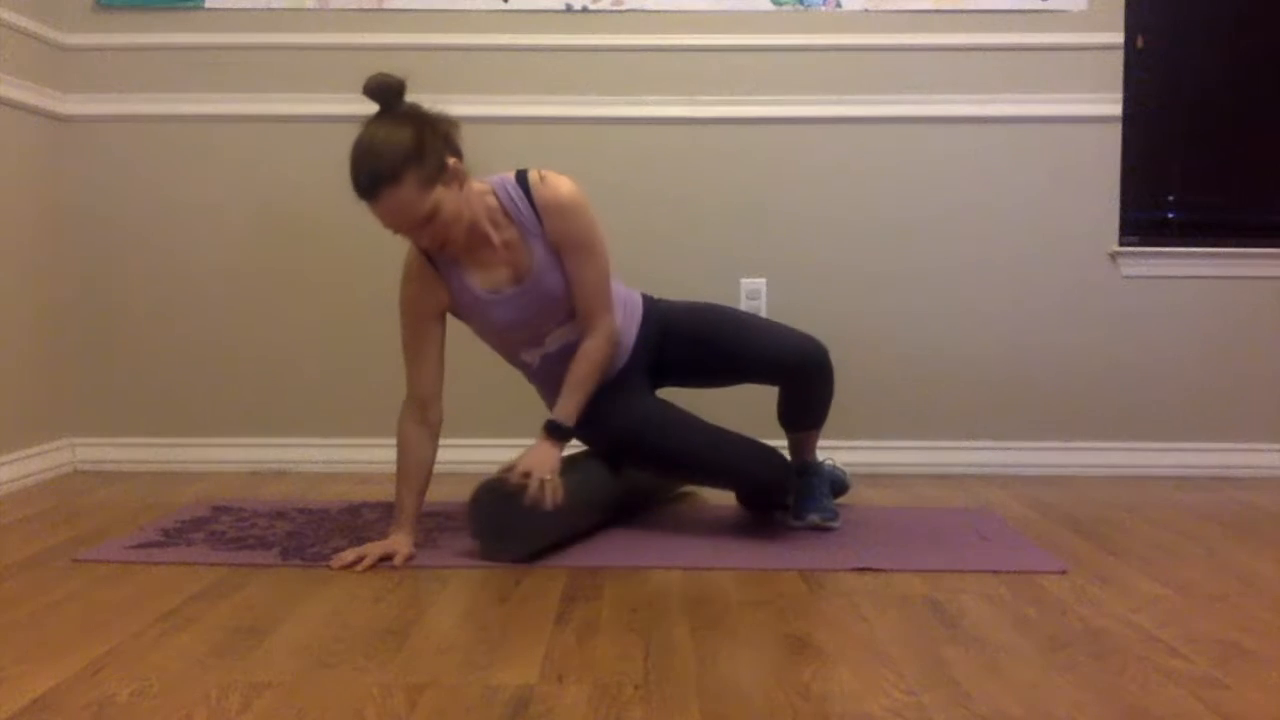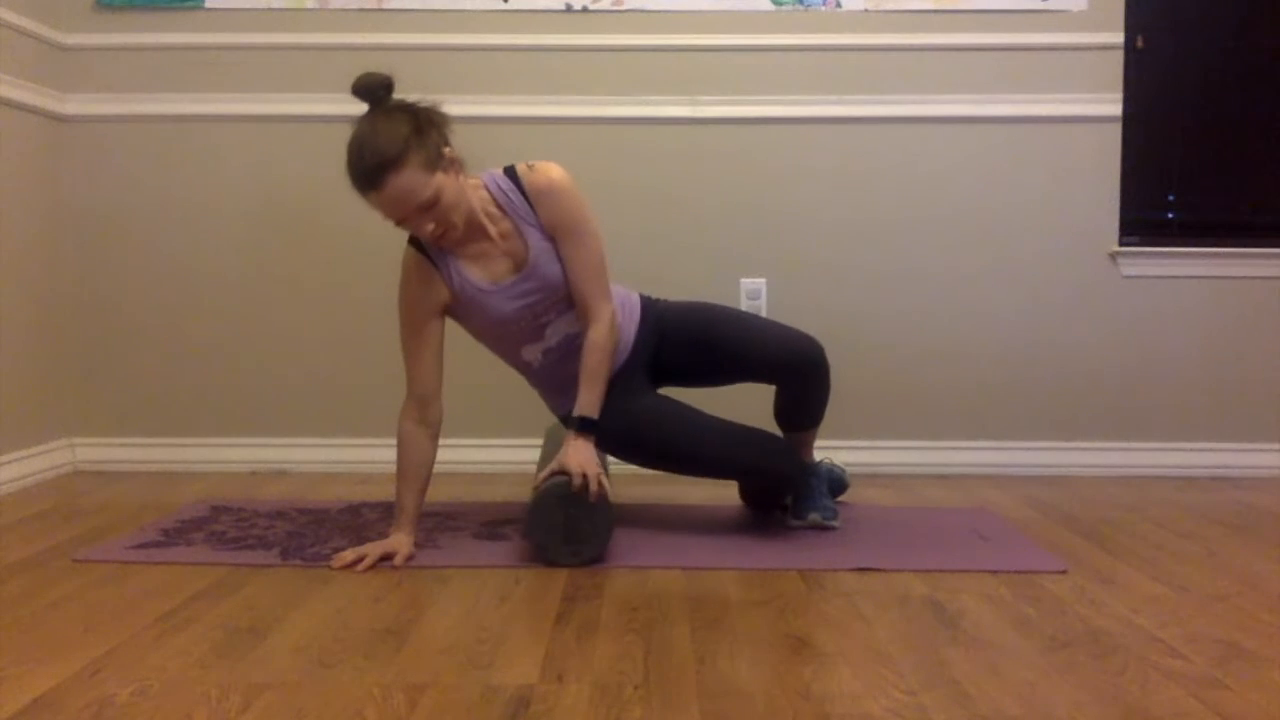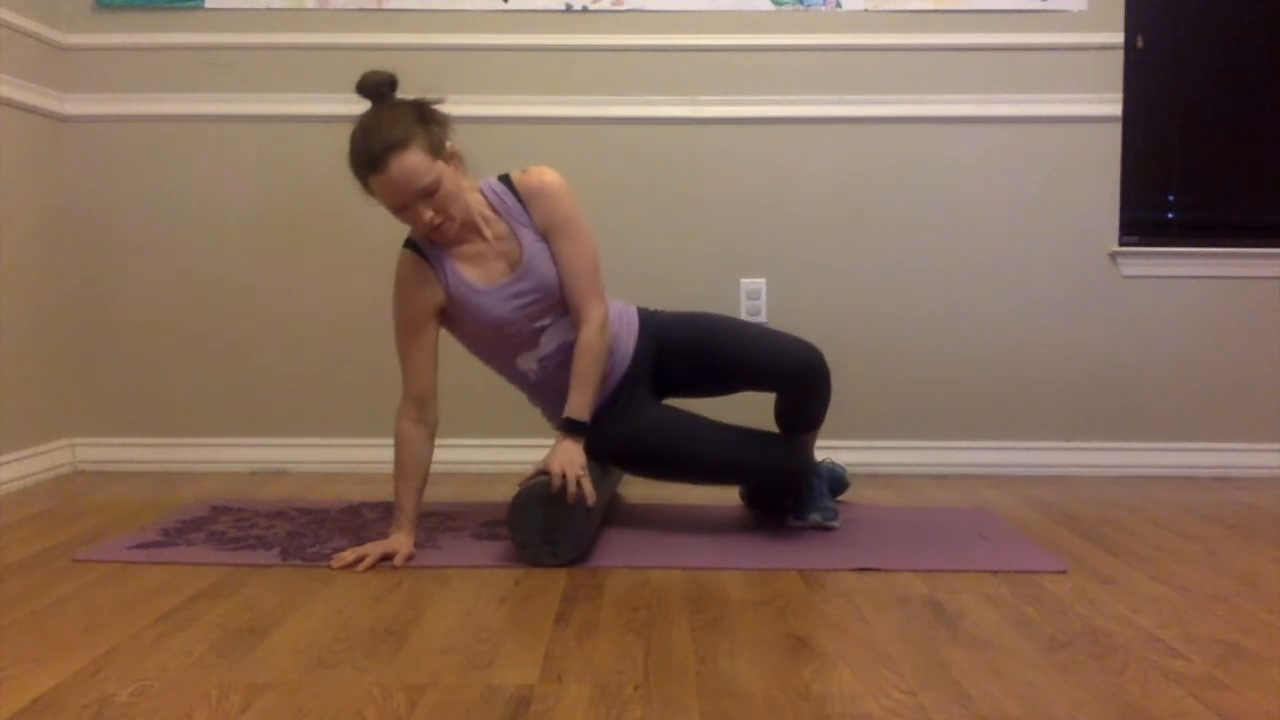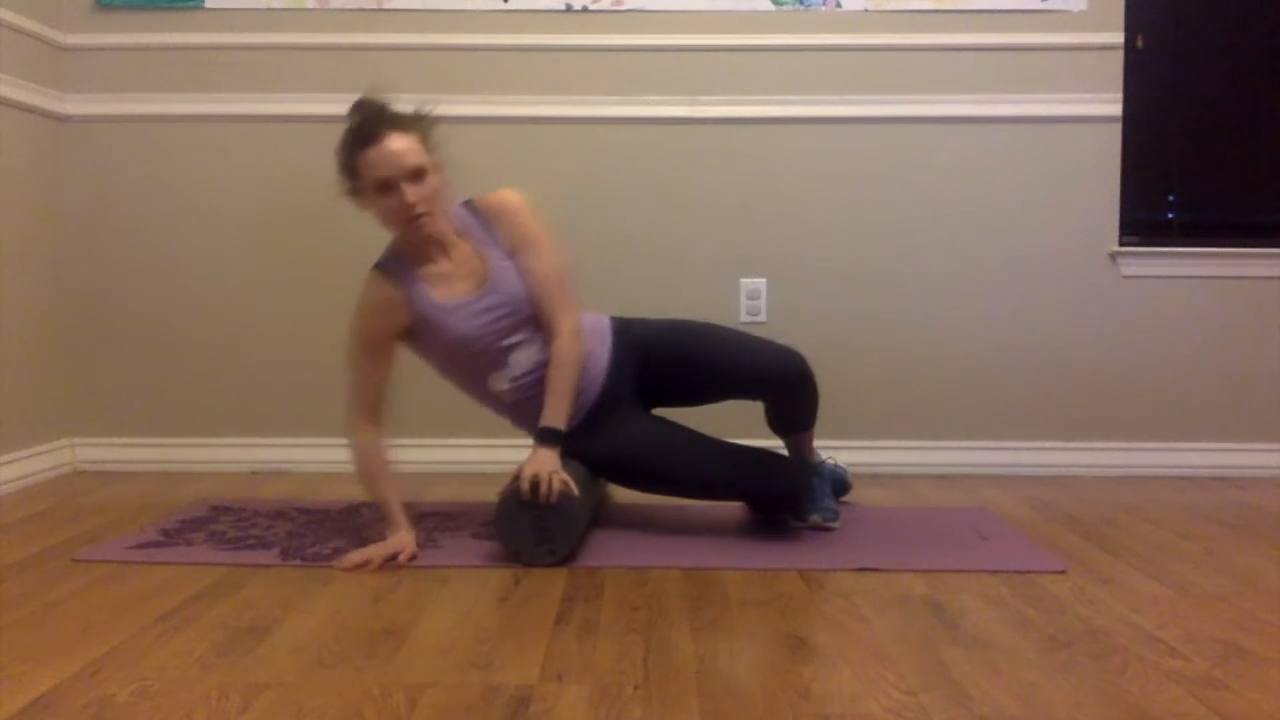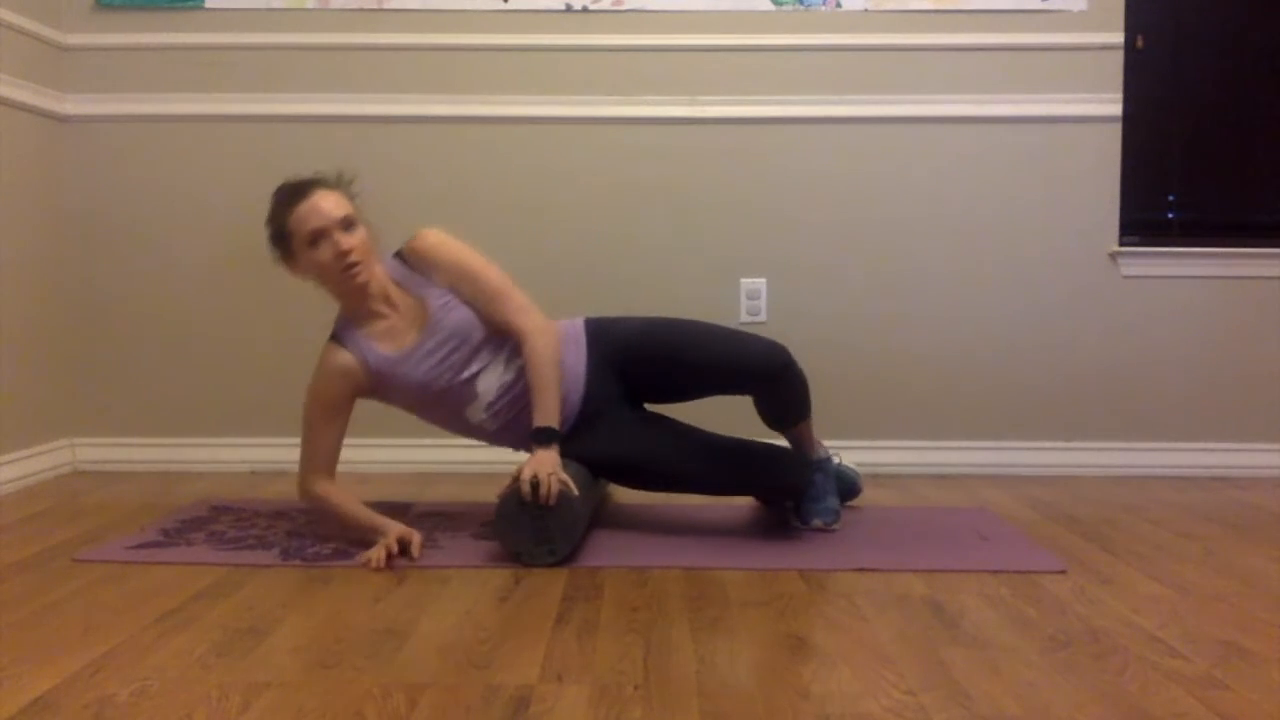
dt=0.4s
person 1, frame 1
left shoulder: (553, 199)
right shoulder: (426, 273)
left elbow: (600, 330)
right elbow: (422, 409)
left wrist: (551, 438)
right wrist: (402, 529)
left hip: (644, 328)
right hip: (599, 399)
left knee: (806, 359)
right knee: (764, 474)
left ankle: (808, 469)
right ankle: (785, 489)
person 1, frame 2
left shoulder: (544, 187)
right shoulder: (425, 271)
left elbow: (601, 315)
right elbow: (422, 408)
left wrist: (582, 435)
right wrist: (403, 528)
left hip: (641, 327)
right hip: (593, 391)
left knee: (802, 358)
right knee: (773, 466)
left ankle: (806, 468)
right ankle: (789, 483)
person 1, frame 3
left shoulder: (538, 191)
right shoulder: (420, 273)
left elbow: (593, 317)
right elbow: (418, 410)
left wrist: (570, 435)
right wrist: (403, 528)
left hip: (639, 340)
right hip: (605, 413)
left knee: (804, 365)
right knee: (781, 468)
left ankle: (804, 472)
right ankle: (789, 486)
person 1, frame 4
left shoulder: (501, 212)
right shoulder: (388, 295)
left elbow: (566, 329)
right elbow: (364, 423)
left wrist: (547, 442)
right wrist: (398, 526)
left hip: (616, 353)
right hip: (586, 428)
left knee: (787, 372)
right knee: (783, 484)
left ankle: (808, 466)
right ankle: (801, 489)
person 1, frame 5
left shoulder: (427, 253)
right shoulder: (345, 363)
left elbow: (534, 328)
right elbow: (315, 480)
left wrist: (541, 440)
right wrist: (382, 527)
left hip: (594, 355)
right hip: (579, 433)
left knee: (769, 363)
right knee: (768, 476)
left ankle: (814, 461)
right ankle: (806, 484)
